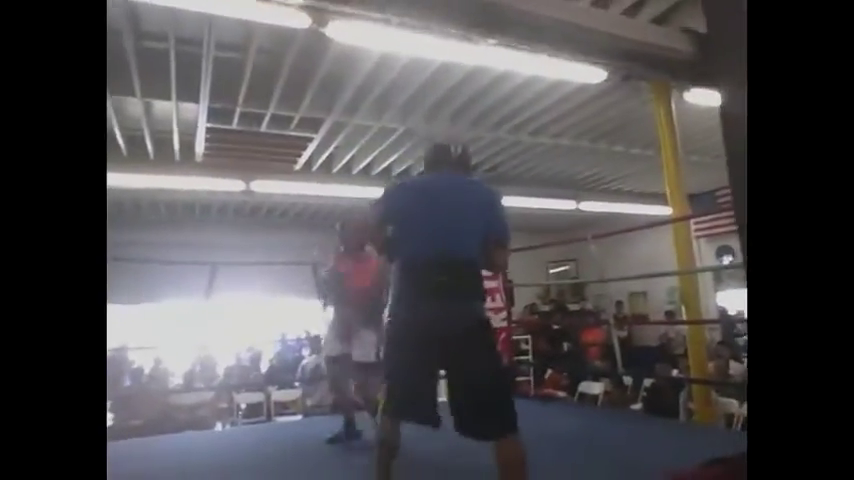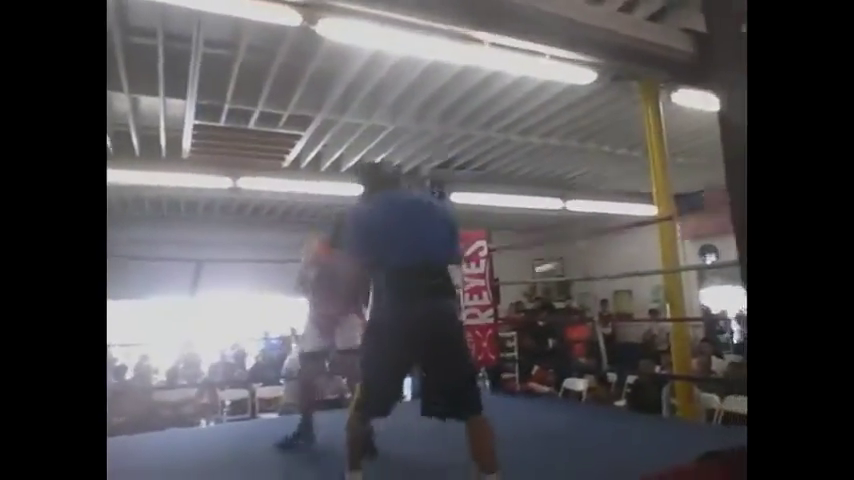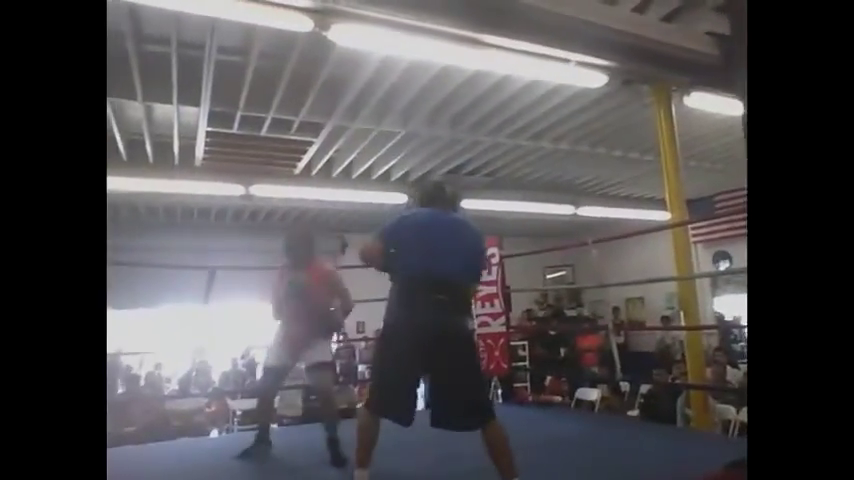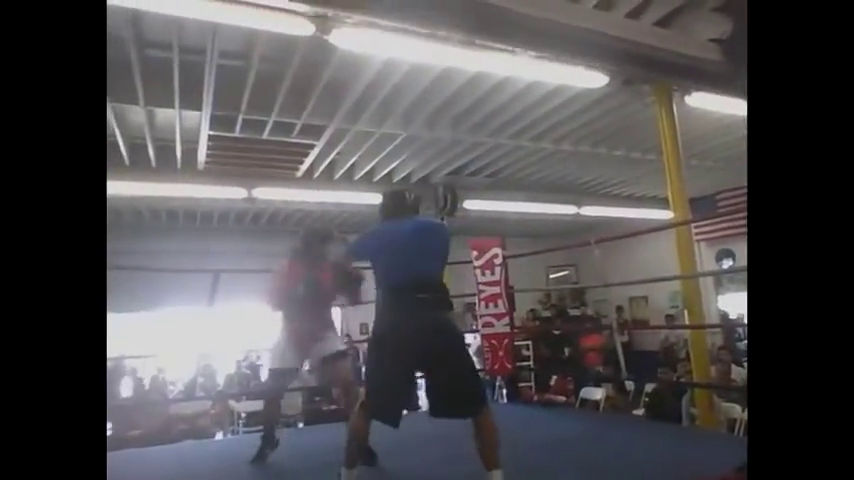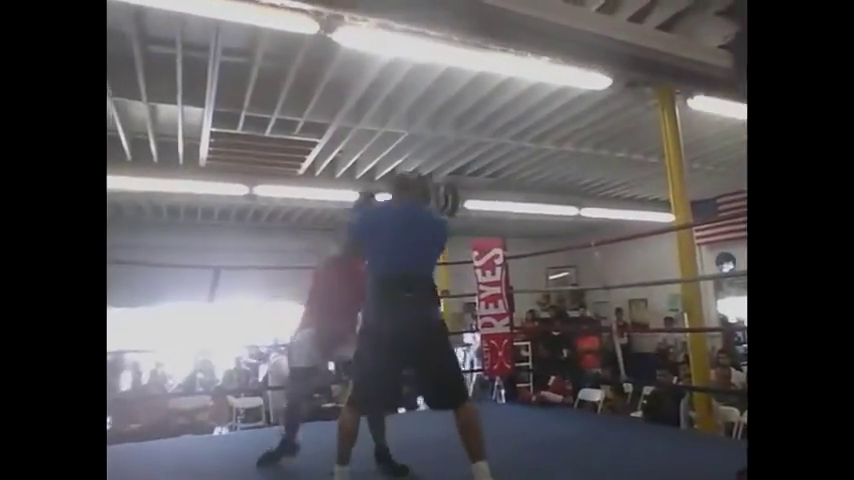
dt=0.4s
person 1, frame 1
left shoulder: (403, 191)
right shoulder: (485, 196)
left elbow: (377, 239)
right elbow: (499, 262)
left hip: (411, 313)
right hip: (465, 311)
left knee: (395, 407)
right knee: (501, 423)
person 1, frame 2
left shoulder: (362, 214)
right shoulder: (436, 206)
left elbow: (359, 266)
right elbow: (455, 256)
left hip: (393, 313)
right hip: (441, 310)
left knee: (364, 405)
right knee: (470, 407)
person 1, frame 3
left shoulder: (407, 221)
right shoulder: (471, 234)
left elbow: (369, 253)
right elbow: (470, 291)
left hip: (405, 320)
right hip: (453, 323)
left knee: (374, 405)
right knee: (483, 415)
person 1, frame 4
left shoulder: (377, 236)
right shoulder: (438, 230)
left hip: (393, 325)
right hip: (437, 321)
left knee: (368, 407)
right knee: (477, 406)
person 1, frame 5
left shoulder: (374, 215)
right shoulder: (438, 224)
left hip: (381, 317)
right hip: (424, 315)
left knee: (357, 402)
right knee: (459, 399)
person 2, frame 1
left shoulder: (377, 263)
right shoulder: (339, 263)
left elbow: (382, 297)
right elbow: (327, 294)
right wrist: (329, 284)
left hip: (365, 326)
right hip: (341, 325)
left knee: (364, 385)
right knee: (337, 380)
right ankle: (350, 427)
person 2, frame 2
right shoulder: (316, 250)
left elbow: (366, 297)
right elbow: (302, 281)
right wrist: (316, 277)
left hip: (347, 318)
right hip: (319, 317)
left knee: (354, 373)
right knee: (306, 375)
right ankle: (305, 428)
person 2, frame 3
left shoulder: (325, 272)
right shoulder: (286, 273)
left elbow: (347, 301)
right elbow: (278, 311)
left wrist: (335, 316)
right wrist: (289, 293)
left hip: (316, 337)
right hip: (288, 336)
left knee: (324, 389)
right knee: (265, 390)
left ankle: (333, 442)
right ankle: (262, 439)
person 2, frame 4
left shoulder: (332, 268)
right shoulder: (287, 270)
left elbow: (353, 298)
right elbow: (276, 302)
left wrist: (351, 284)
right wrist: (299, 294)
left hip: (324, 332)
right hip: (292, 335)
left knee: (347, 380)
right knee: (272, 391)
right ankle: (268, 441)
person 2, frame 5
left shoulder: (362, 271)
right shoulder: (336, 263)
left hip: (345, 334)
right hip: (313, 332)
right knee: (297, 395)
left ankle: (382, 453)
right ankle: (287, 443)
